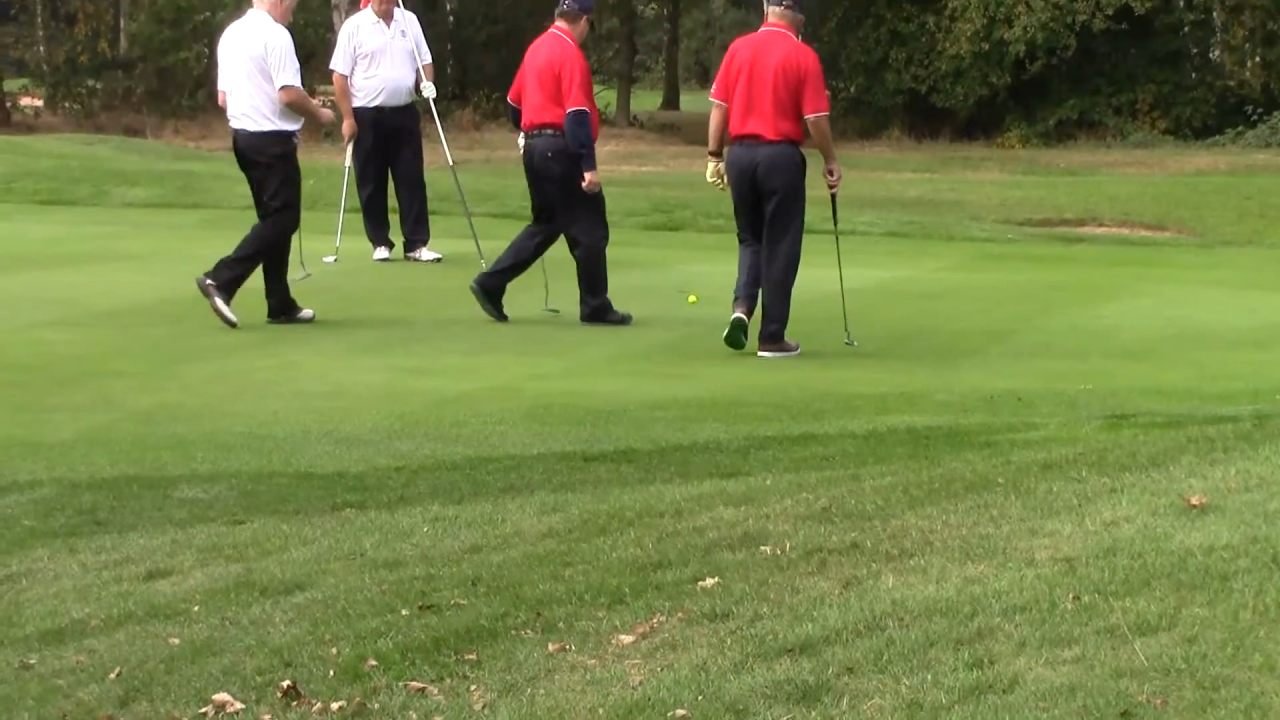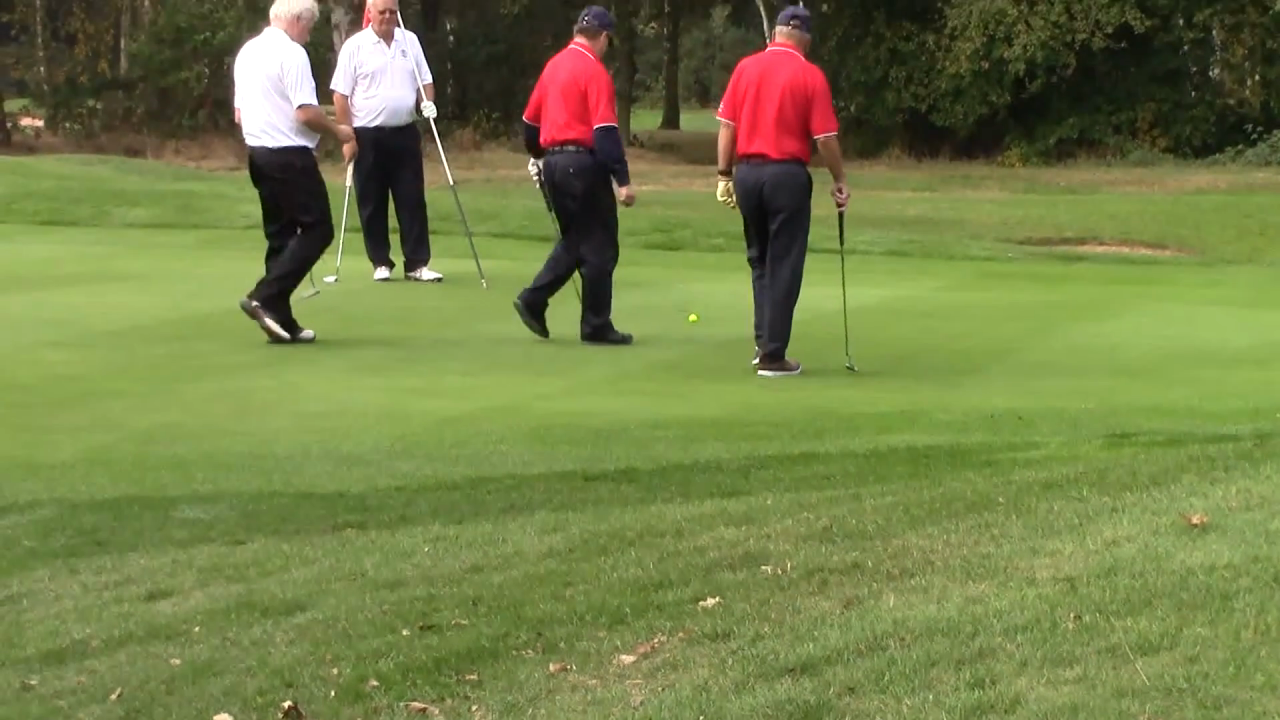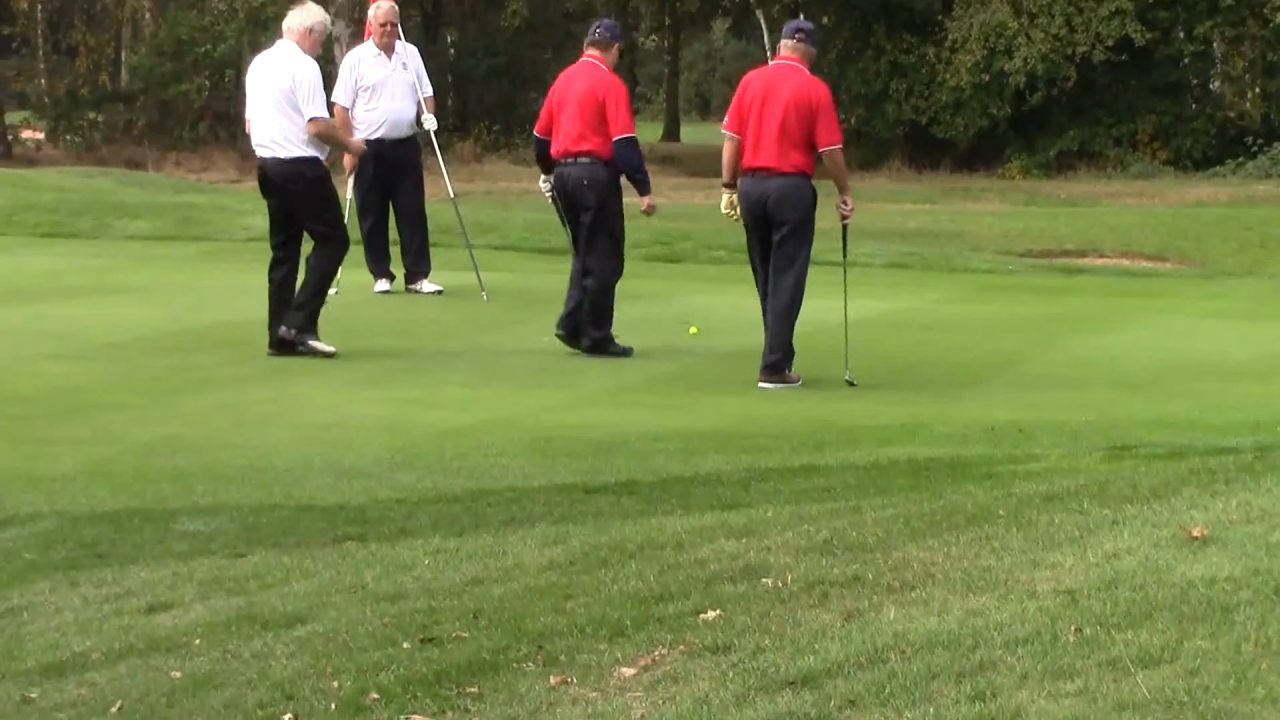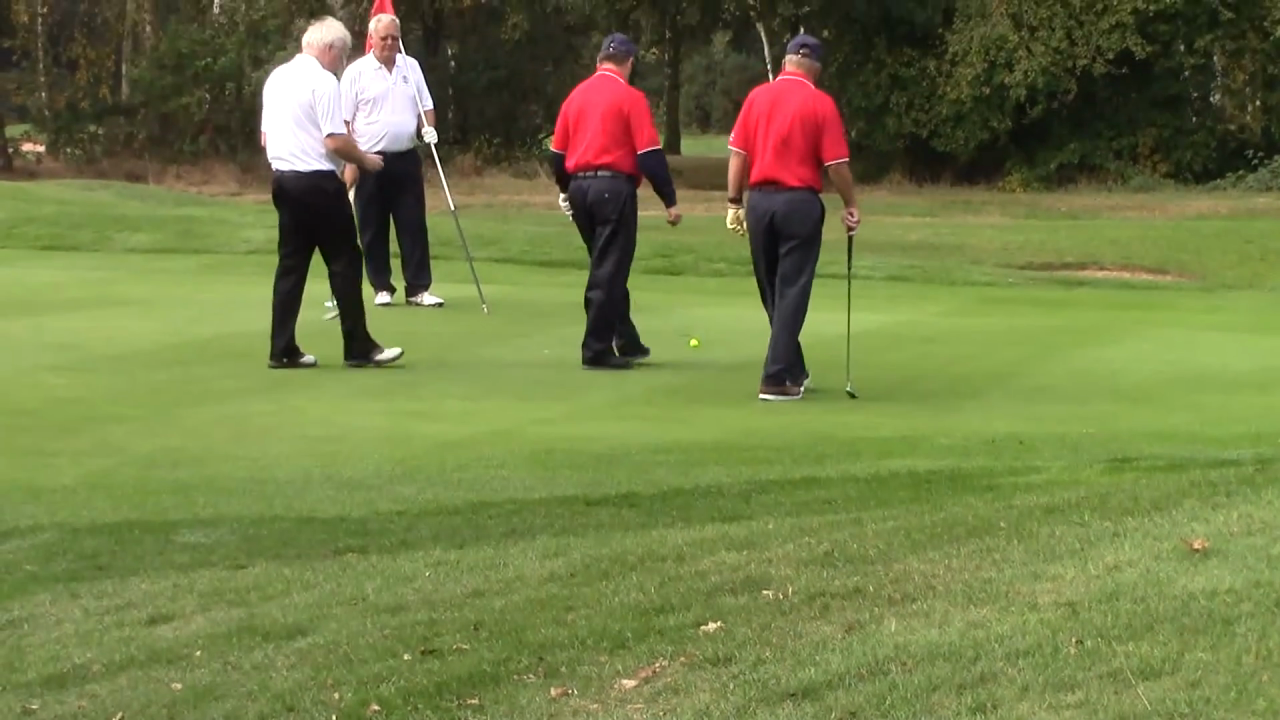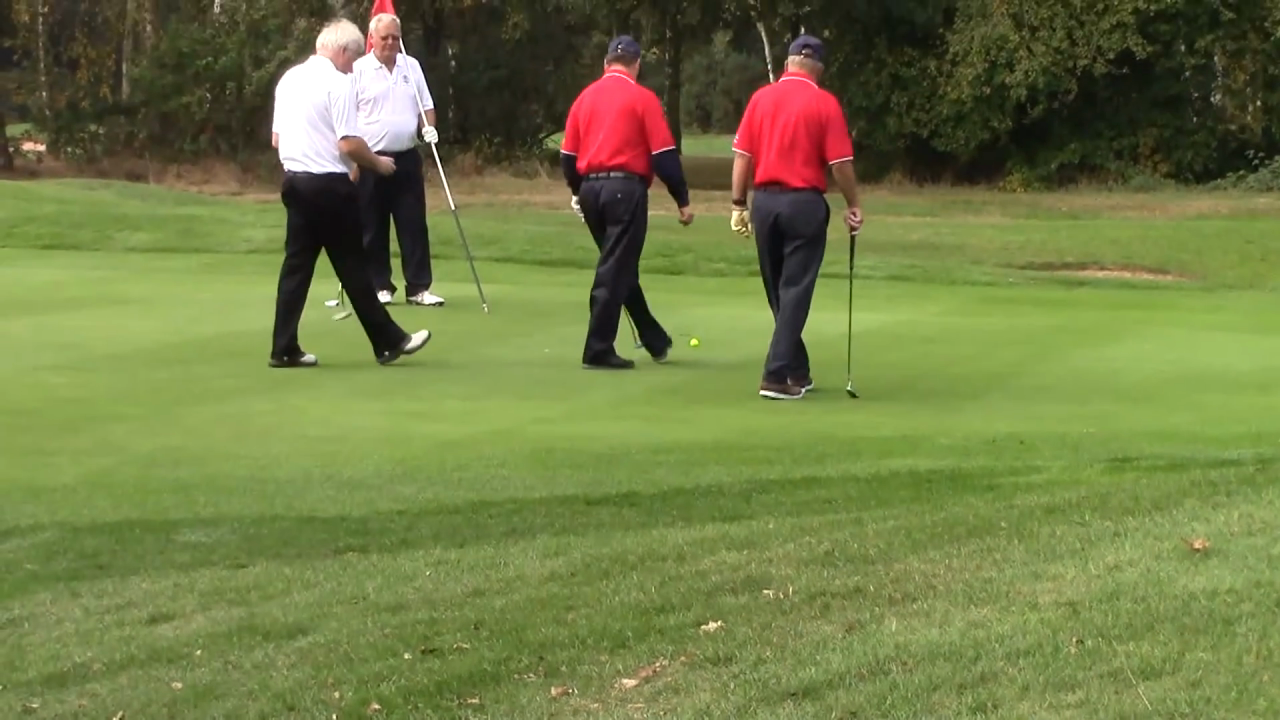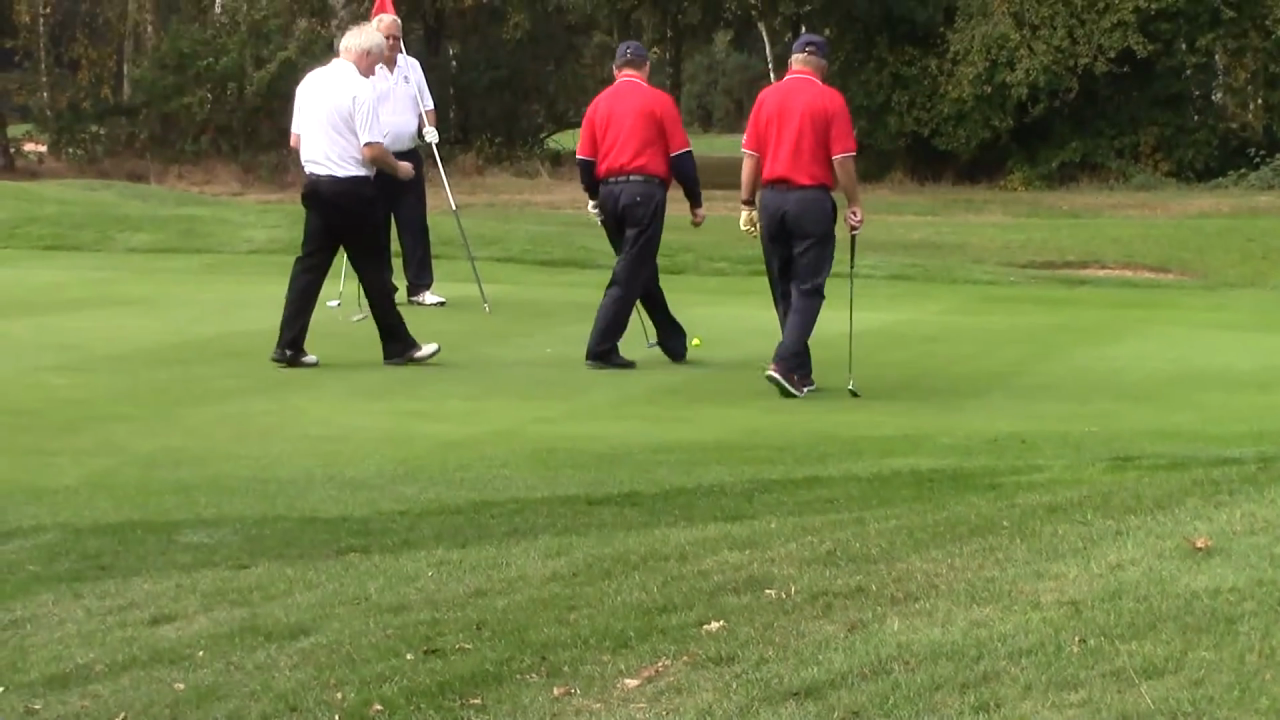
dt=0.1s
person 1, frame 1
left shoulder: (738, 48)
right shoulder: (804, 56)
left elbow: (719, 107)
right elbow: (815, 119)
left wrist: (715, 156)
right wrist: (830, 161)
left hip: (740, 154)
right hip: (781, 157)
left knee: (750, 241)
right knee: (780, 248)
left ankle: (741, 307)
right ankle: (771, 337)
person 1, frame 2
left shoulder: (745, 67)
right shoulder: (811, 75)
left elbow: (727, 125)
right elbow: (825, 137)
left wrist: (724, 175)
right wrist: (839, 180)
left hip: (748, 172)
right hip: (787, 176)
left knee: (759, 260)
right knee: (783, 266)
left ankle: (764, 341)
right ankle: (773, 357)
person 1, frame 3
left shoulder: (750, 81)
right shoulder: (815, 88)
left elbow: (731, 139)
right elbow: (830, 150)
left wrist: (729, 188)
right wrist: (844, 193)
left hip: (753, 186)
right hip: (792, 189)
left knee: (766, 278)
right knee: (786, 281)
left ankle: (779, 356)
right ankle: (773, 368)
person 1, frame 4
left shoulder: (756, 96)
right shoulder: (821, 103)
left elbow: (738, 154)
right elbow: (836, 164)
left wrist: (734, 203)
right wrist: (850, 205)
left hip: (760, 201)
right hip: (799, 203)
left knee: (771, 293)
right knee: (791, 293)
left ankle: (793, 369)
right ankle: (775, 379)
person 1, frame 5
left shoulder: (760, 97)
right shoulder: (825, 103)
left elbow: (742, 156)
right elbow: (840, 163)
left wrist: (738, 204)
right wrist: (853, 206)
left hip: (765, 201)
right hip: (804, 204)
left knee: (778, 292)
right knee: (795, 293)
left ankle: (796, 372)
right ankle: (776, 375)
person 1, frame 6
left shoulder: (766, 96)
right shoulder: (831, 99)
left elbow: (750, 156)
right elbow: (842, 160)
left wrist: (747, 204)
right wrist: (854, 205)
left hip: (773, 199)
right hip: (812, 202)
left knee: (784, 291)
right knee: (807, 290)
left ankle: (799, 370)
right ankle: (784, 364)
person 2, frame 1
left shoulder: (230, 34)
right shoulder: (274, 35)
left elbow: (223, 97)
right elbow: (289, 94)
right wrist: (319, 113)
left hip: (243, 136)
right hip: (271, 140)
left knee: (273, 216)
right knee: (282, 217)
left ankle: (280, 305)
right ankle: (221, 278)
person 2, frame 2
left shoulder: (246, 51)
right shoulder: (291, 53)
left elbow: (240, 114)
right elbow: (306, 113)
right wrist: (336, 131)
left hip: (258, 154)
right hip: (289, 155)
left knee: (280, 236)
right knee: (317, 230)
left ankle: (280, 320)
right ankle: (264, 298)
person 2, frame 3
left shoulder: (258, 63)
right shoulder: (303, 66)
left elbow: (250, 125)
right elbow: (317, 126)
right wrist: (347, 144)
left hip: (268, 166)
right hip: (300, 168)
left knee: (284, 250)
right knee: (332, 241)
left ankle: (283, 336)
right ankle: (300, 323)
person 2, frame 4
left shoulder: (276, 77)
right shoulder: (323, 80)
left elbow: (266, 138)
right elbow: (335, 141)
right wrist: (365, 160)
left hip: (283, 179)
right hip: (317, 181)
left knee: (291, 263)
right knee: (344, 260)
left ankle: (283, 348)
right ankle: (359, 347)
person 2, frame 5
left shoulder: (289, 79)
right shoulder: (338, 83)
left elbow: (278, 139)
right elbow: (349, 145)
right wrist: (378, 163)
left hip: (295, 180)
right hip: (329, 184)
left knee: (297, 263)
right knee: (352, 264)
left ankle: (285, 348)
right ankle: (388, 342)
person 2, frame 6
left shoulder: (309, 82)
right shoulder: (358, 87)
left elbow: (296, 140)
right elbow: (370, 150)
right wrist: (397, 167)
left hip: (316, 183)
right hip: (349, 187)
left knee: (311, 263)
right knee: (370, 266)
left ankle: (289, 344)
right ankle: (398, 345)
person 3, frame 1
left shoulder: (536, 47)
right shoulder: (571, 55)
left elbow: (515, 102)
right elbow: (578, 115)
left wrist: (526, 135)
right wrist: (590, 166)
left hip: (535, 145)
right hip: (560, 148)
left knee: (545, 225)
right knee: (589, 228)
left ankle: (491, 282)
right ankle: (595, 307)
person 3, frame 2
left shoulder: (553, 64)
right shoulder: (595, 71)
left elbow: (530, 121)
right elbow: (606, 132)
left wrist: (536, 157)
right wrist: (622, 181)
left hip: (553, 162)
right hip: (582, 164)
left knee: (573, 241)
right knee: (599, 247)
left ankle: (533, 299)
right ankle: (596, 326)
person 3, frame 3
left shoulder: (561, 80)
right shoulder: (610, 84)
left elbow: (541, 136)
right elbow: (624, 143)
left wrist: (547, 174)
right wrist: (644, 190)
left hip: (563, 174)
right hip: (595, 175)
left knee: (587, 255)
right knee: (604, 260)
left ankle: (573, 325)
right ankle: (596, 337)
person 3, frame 4
left shoulder: (576, 94)
right shoulder: (631, 97)
left elbow: (557, 152)
right elbow: (650, 155)
left wrist: (565, 190)
right wrist: (669, 201)
left hip: (580, 187)
right hip: (613, 188)
left knee: (604, 267)
right knee: (610, 271)
left ankle: (624, 340)
right ankle: (597, 350)
person 3, frame 5
left shoulder: (584, 97)
right shoulder: (644, 98)
left elbow: (568, 155)
right elbow: (664, 155)
left wrist: (577, 192)
right wrist: (682, 201)
left hip: (592, 189)
right hip: (626, 189)
left knee: (621, 267)
right knee: (615, 272)
left ankle: (653, 338)
right ankle: (597, 350)
person 3, frame 6
left shoulder: (598, 103)
right shoulder: (660, 100)
left elbow: (584, 160)
right elbow: (681, 157)
left wrist: (594, 197)
right wrist: (696, 202)
left hip: (610, 192)
right hip: (644, 192)
left knee: (640, 269)
right knee: (630, 273)
left ankle: (672, 340)
right ankle: (601, 348)
person 4, frame 1
right shoulder: (354, 26)
left elbow: (424, 60)
right elbow: (340, 75)
left wrist: (427, 84)
right wrist: (347, 117)
left hip: (404, 112)
right hip: (367, 115)
left knee: (412, 180)
right knee: (371, 184)
left ankle: (417, 244)
right ankle: (380, 243)
person 4, frame 2
left shoulder: (410, 41)
right shoulder: (355, 46)
left elbow: (425, 80)
right elbow: (340, 95)
left wrist: (428, 103)
left hip: (405, 133)
right hip: (368, 135)
left knee: (412, 200)
right knee: (372, 204)
left ankle: (417, 263)
right ankle: (380, 263)
person 4, frame 3
left shoulder: (411, 53)
right shoulder: (356, 58)
left elbow: (425, 93)
right elbow: (341, 108)
left wrist: (428, 115)
right wrist: (349, 149)
left hip: (405, 145)
right hip: (369, 148)
left knee: (413, 212)
right knee: (373, 216)
left ankle: (418, 277)
right ankle: (381, 275)
person 4, frame 4
left shoulder: (411, 67)
right shoulder: (356, 71)
left elbow: (425, 106)
right elbow: (343, 121)
left wrist: (429, 128)
right wrist: (350, 162)
left hip: (406, 158)
left knee: (414, 225)
right knee: (374, 230)
left ankle: (418, 288)
right ankle: (382, 287)
person 4, frame 5
left shoulder: (411, 66)
right shoulder: (359, 71)
left elbow: (426, 105)
left wrist: (430, 128)
left hip: (407, 157)
left knee: (414, 225)
right knee: (373, 229)
left ankle: (419, 287)
right ankle: (381, 287)
person 4, frame 6
left shoulder: (412, 66)
left elbow: (426, 106)
left wrist: (430, 127)
left hip: (408, 158)
left knee: (415, 225)
left ankle: (420, 287)
